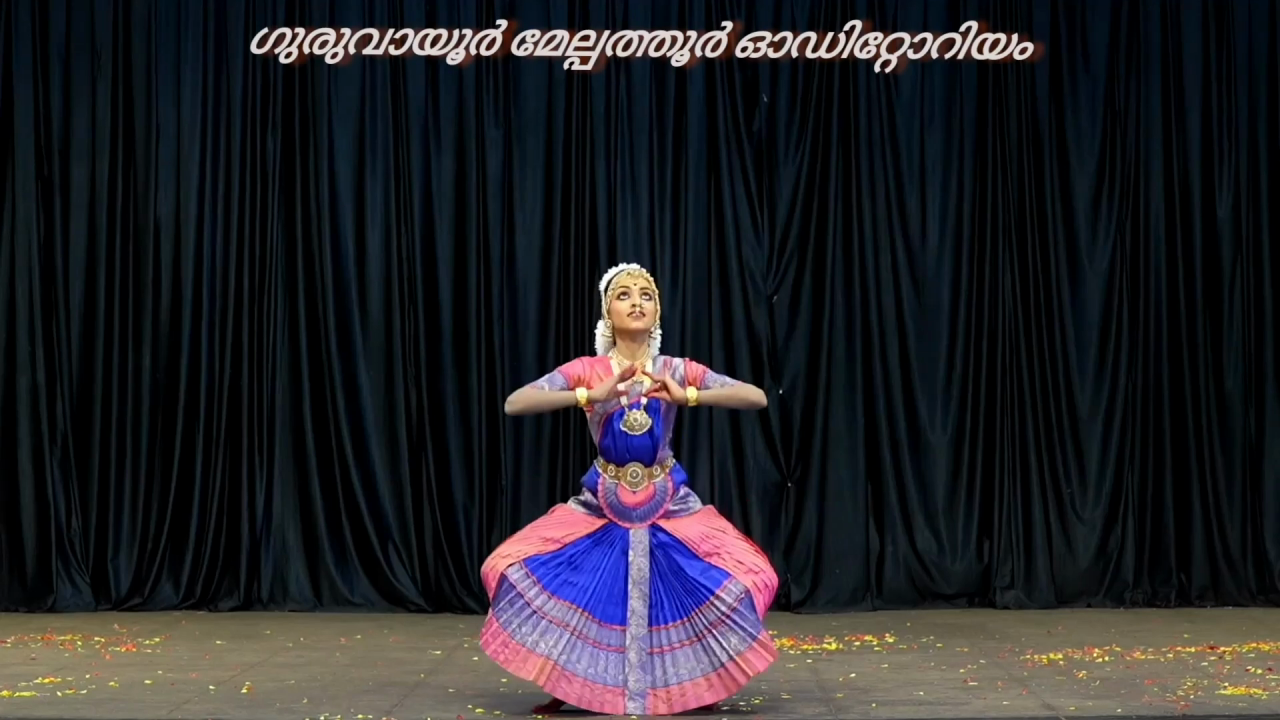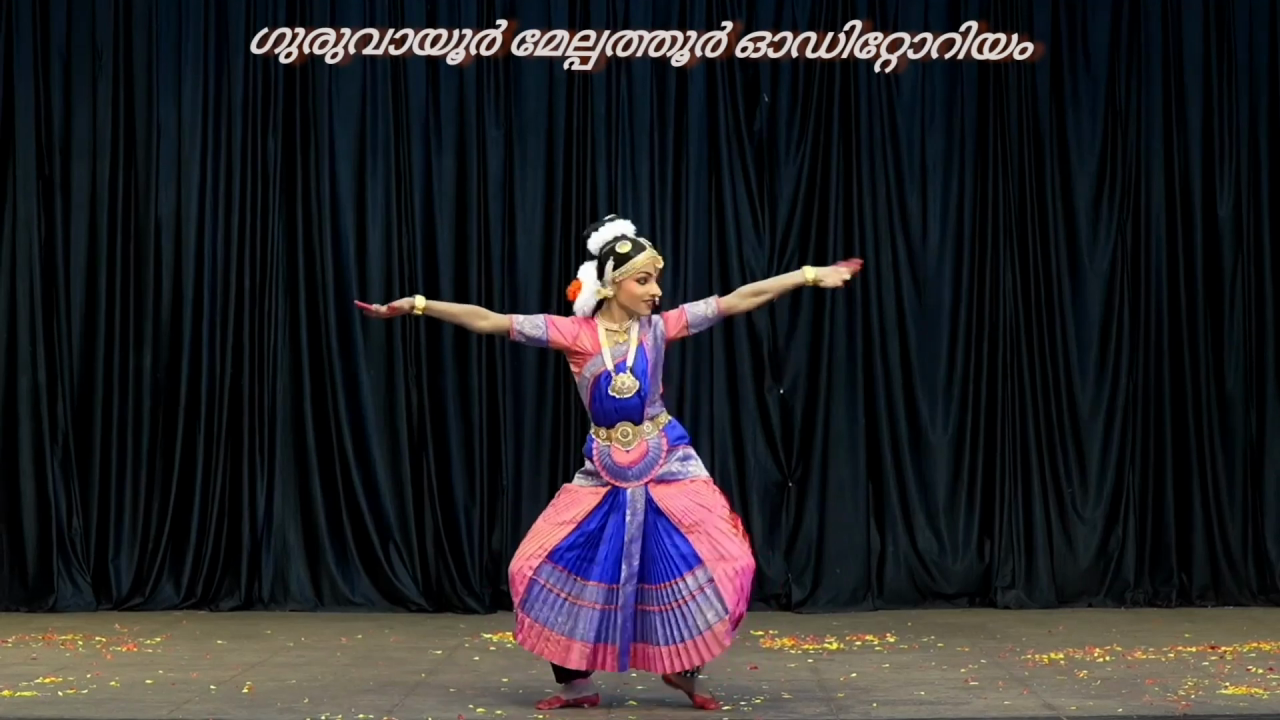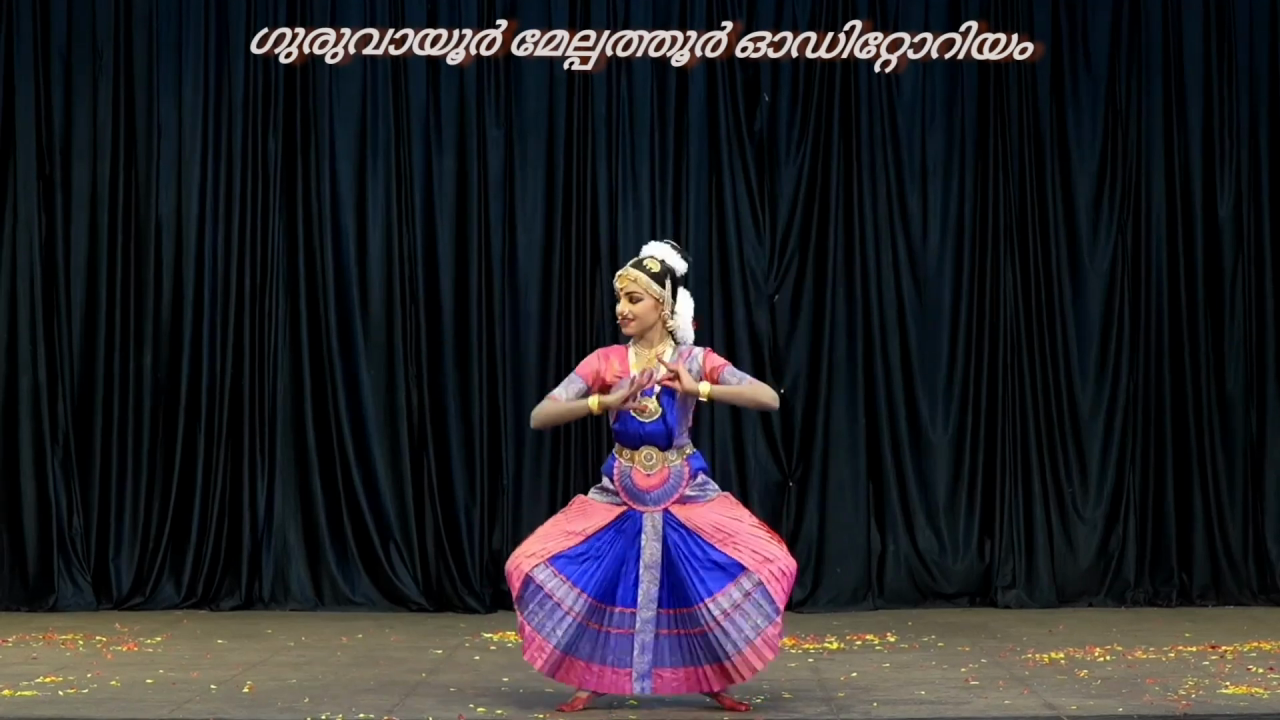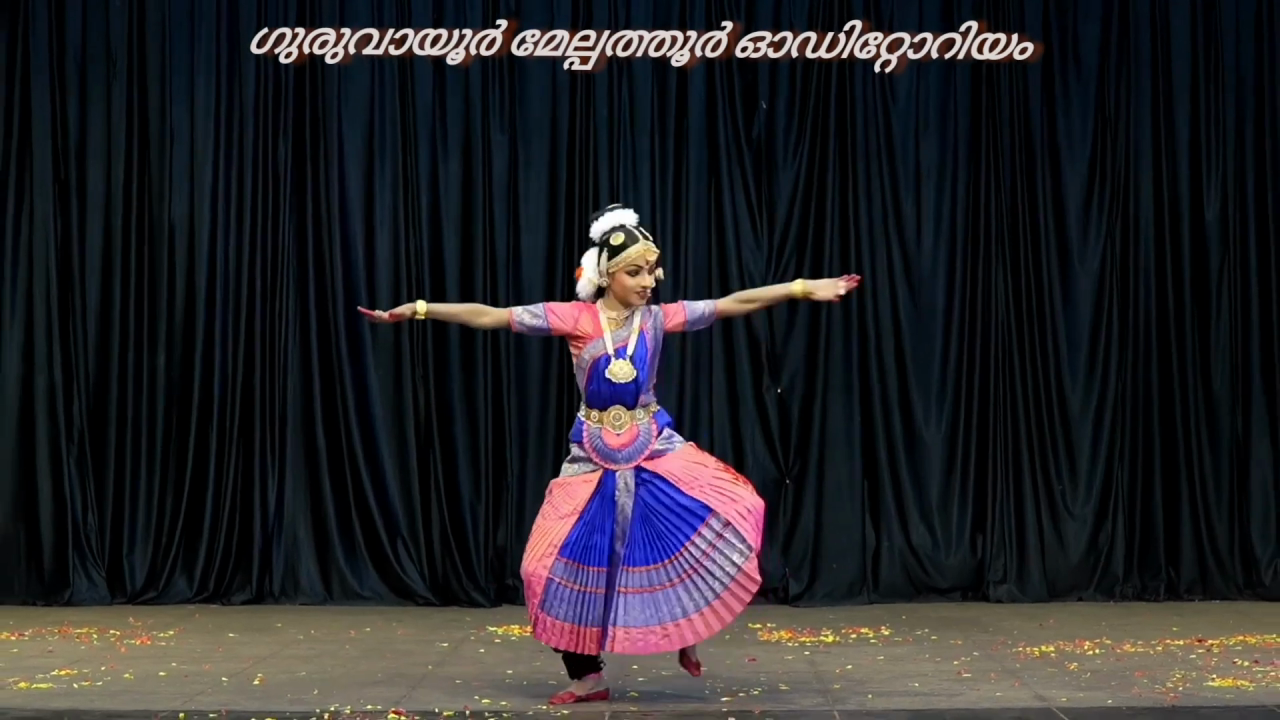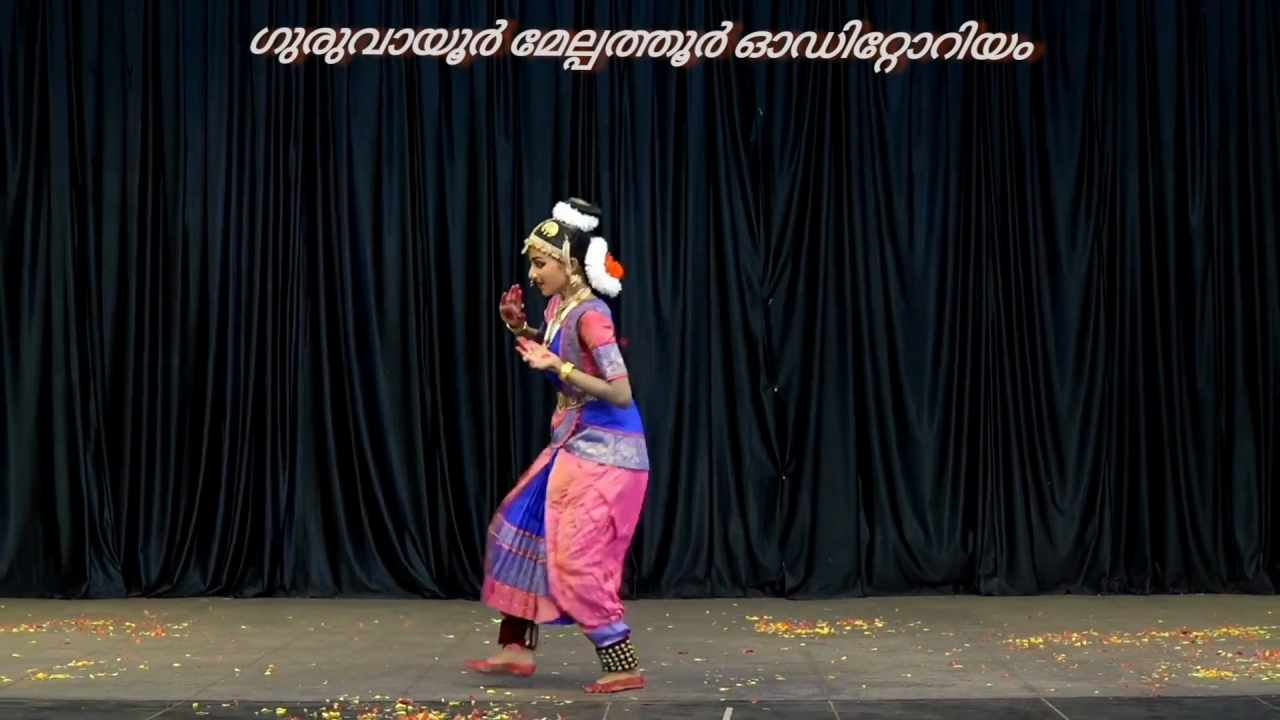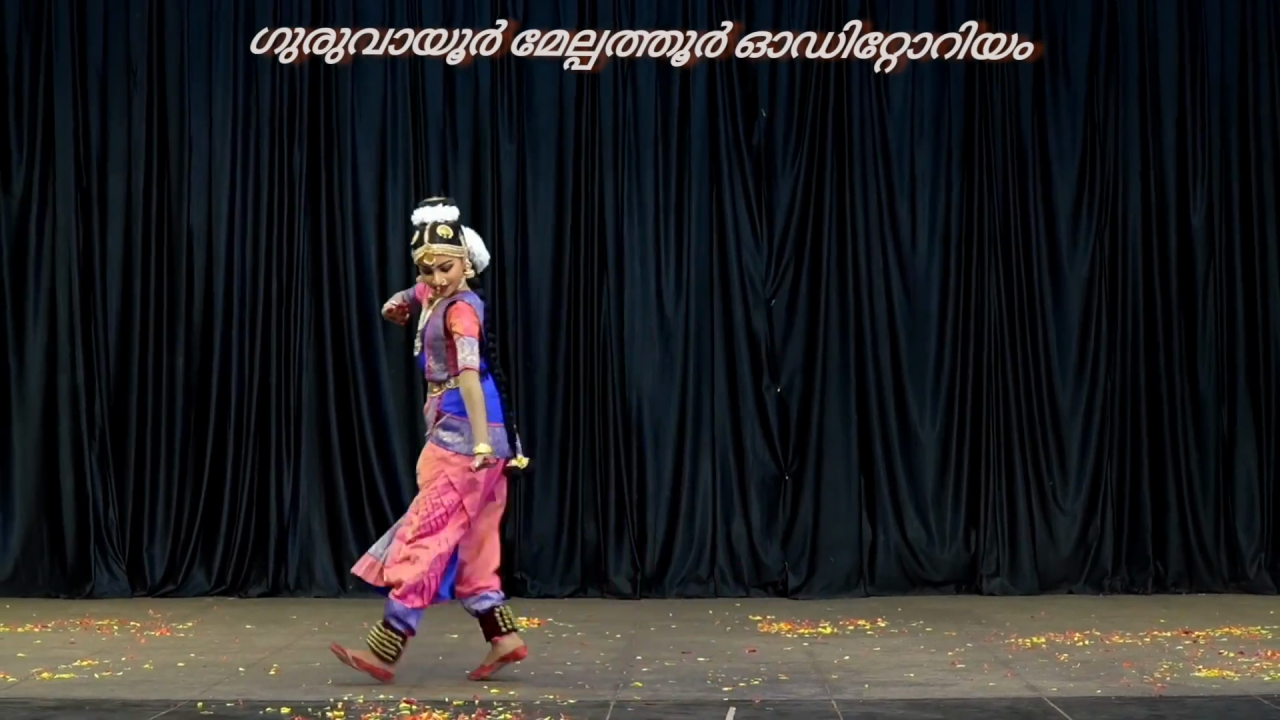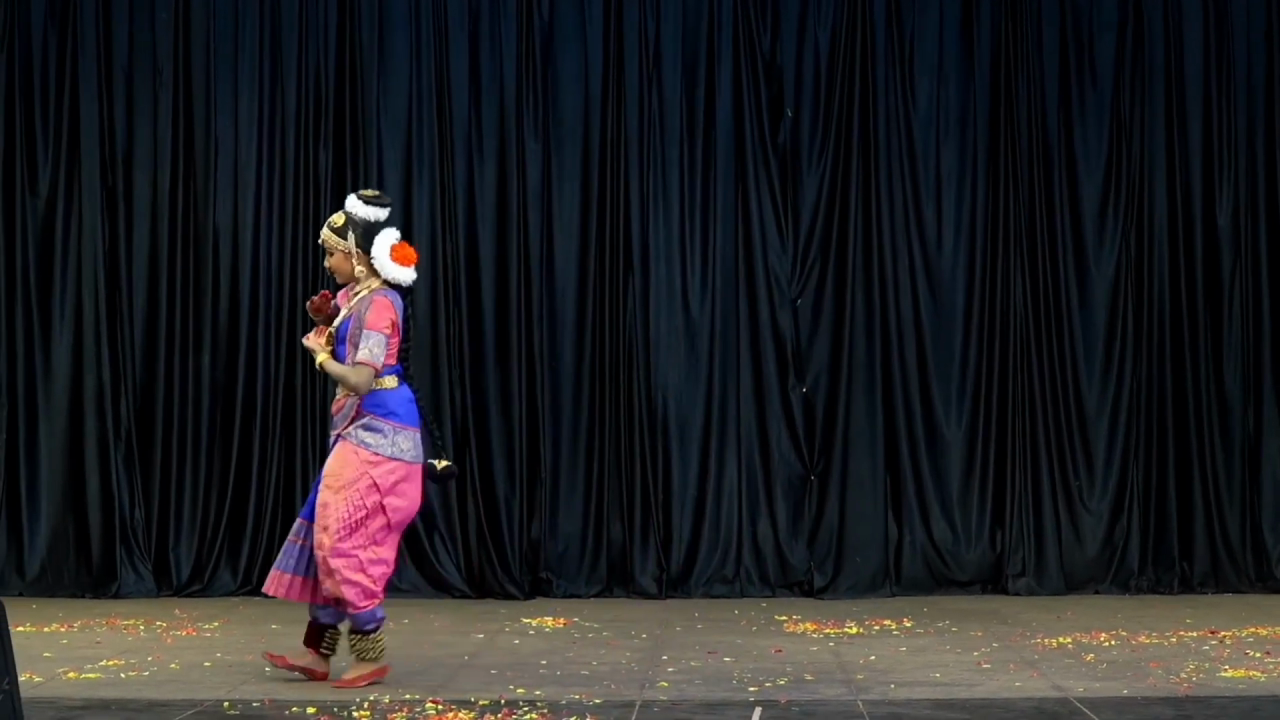
dt=0.7s
person 1, frame 1
left shoulder: (676, 370)
right shoulder: (587, 371)
left elbow: (757, 397)
right elbow: (515, 403)
left wrist: (686, 395)
right wrist: (591, 396)
left hip: (670, 507)
right hip: (600, 509)
left knee: (745, 580)
right knee: (514, 573)
person 1, frame 2
left shoulder: (660, 327)
right shoulder: (571, 331)
left elbow: (739, 299)
right elbow: (487, 321)
left wrist: (811, 276)
right wrist: (416, 304)
left hip: (668, 468)
right hip: (605, 474)
left knee: (710, 563)
right knee: (546, 568)
left ankle: (686, 670)
right ankle: (577, 682)
person 1, frame 3
left shoulder: (697, 361)
right shoulder: (604, 362)
left elbow: (770, 398)
right elbow: (540, 416)
left wrist: (698, 389)
right wrist: (603, 401)
left hip: (686, 496)
right hip: (617, 497)
left knee: (765, 569)
right knee: (538, 570)
left ankle: (717, 680)
right ankle: (593, 679)
person 1, frame 4
left shoulder: (658, 318)
right shoulder: (573, 317)
left elbow: (733, 303)
right elbow: (490, 316)
left wrist: (807, 288)
right wrist: (419, 309)
left hip: (654, 451)
right hip: (591, 459)
left knee: (735, 512)
right knee: (549, 565)
left ankle: (687, 633)
right ankle: (588, 676)
person 1, frame 5
left shoulder: (592, 316)
right shoulder: (558, 307)
left elbow: (621, 393)
right elbow: (545, 349)
left wrist: (559, 367)
right wrist: (518, 326)
left hip: (604, 448)
right hip: (573, 445)
left knee: (574, 558)
right knee: (520, 529)
left ankle: (623, 666)
right ankle: (516, 647)
person 1, frame 6
left shoulder: (461, 308)
right shoulder: (433, 292)
left elbow: (469, 376)
right elbow: (404, 305)
left wrist: (481, 442)
right wrist: (396, 307)
left hip: (460, 431)
right hip: (454, 428)
left knee: (426, 537)
right knee: (464, 541)
left ankle: (384, 652)
right ankle: (502, 637)
person 1, frame 7
left shoulder: (379, 303)
right shoulder: (355, 296)
left elbow: (361, 378)
right elbow: (330, 334)
left wrist: (320, 355)
right wrist: (323, 318)
left hip: (381, 431)
right hip: (360, 430)
left knee: (344, 538)
right knee: (323, 532)
left ankle: (369, 654)
right ankle: (315, 652)
